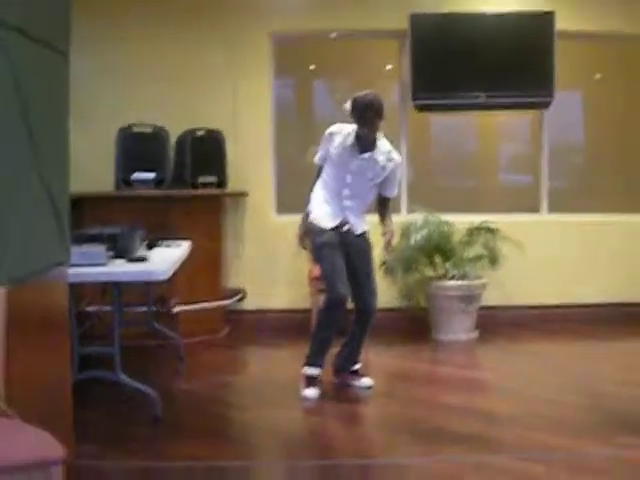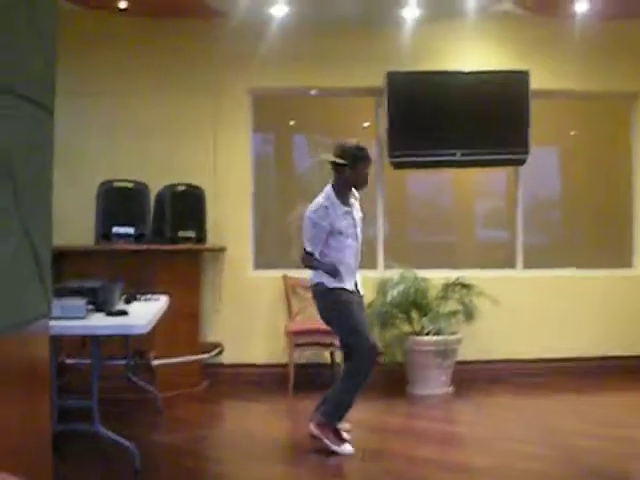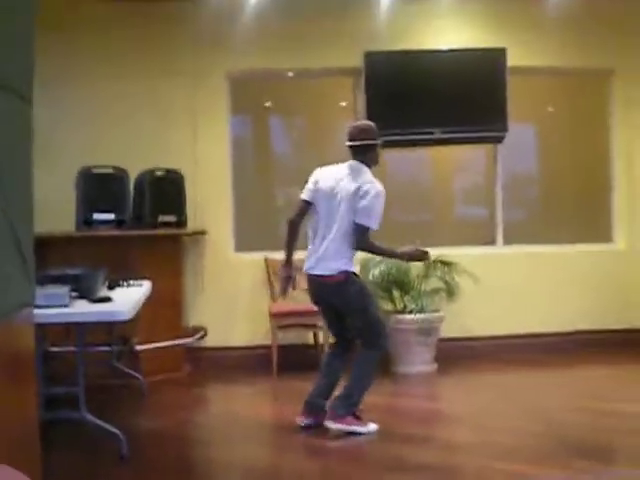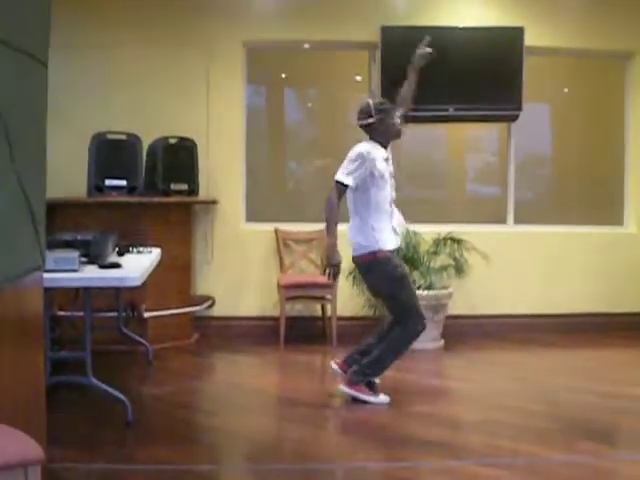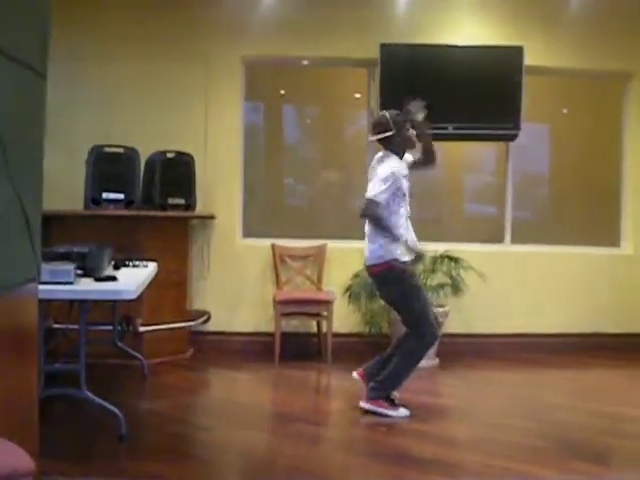
dt=1s
person 1, frame 1
left shoulder: (390, 160)
right shoulder: (334, 136)
left elbow: (384, 202)
right elbow: (319, 177)
left wrist: (387, 225)
right wrist: (305, 219)
left hip: (356, 231)
right hip: (324, 226)
left knee: (367, 305)
right knee: (338, 295)
left ankle: (346, 366)
right ankle: (312, 369)
person 1, frame 2
left shoulder: (352, 195)
right shoulder: (319, 211)
right elbow: (308, 258)
right wrist: (325, 265)
left hip: (351, 288)
right hip: (331, 291)
left knee: (357, 357)
right knee: (368, 351)
left ankle: (329, 420)
right ankle: (325, 419)
person 1, frame 3
left shoulder: (322, 174)
right shoulder: (373, 189)
left elbow: (295, 220)
right elbow: (359, 242)
left wrist: (288, 264)
right wrist: (402, 254)
left hip: (314, 276)
right hip: (341, 277)
left knee: (345, 341)
right knee: (374, 342)
left ankle: (313, 409)
right ankle: (343, 412)
person 1, frame 4
left shoulder: (380, 151)
right shoulder: (363, 153)
left elbow: (403, 107)
right elbow: (334, 196)
left wrist: (415, 67)
right wrist: (331, 245)
left hip: (380, 251)
right hip: (375, 253)
left knee: (404, 318)
right knee: (412, 322)
left ankle: (353, 364)
right ankle: (359, 378)
person 1, frame 5
left shoulder: (395, 163)
right shoulder: (388, 168)
left elbow: (429, 159)
right elbow: (369, 210)
left wrist: (420, 124)
right wrist: (404, 242)
left hip: (391, 262)
right hip: (388, 262)
left knee: (422, 329)
right knee: (426, 331)
left ankle: (372, 374)
right ankle: (378, 394)
